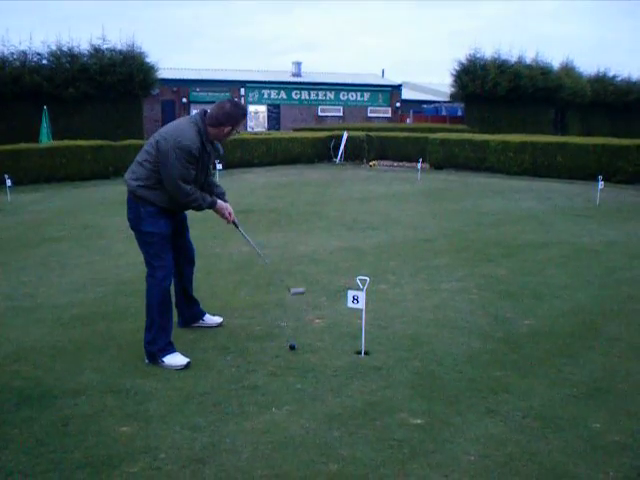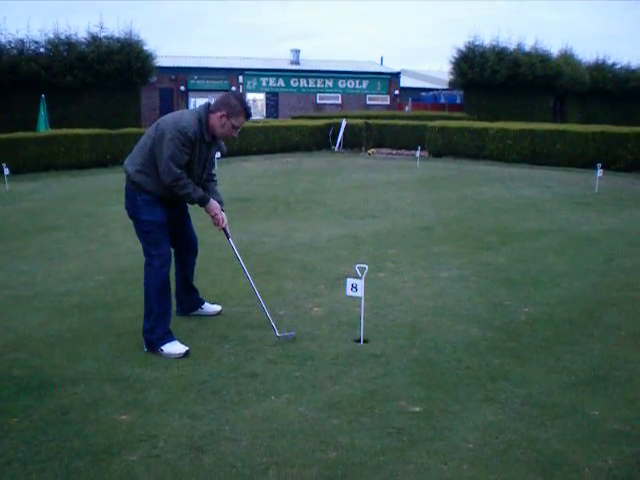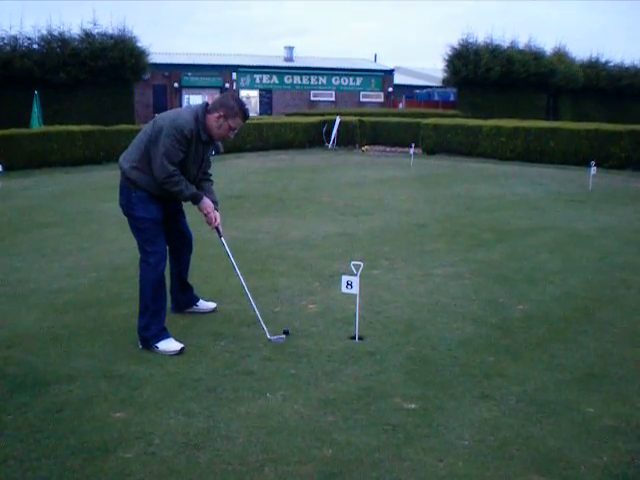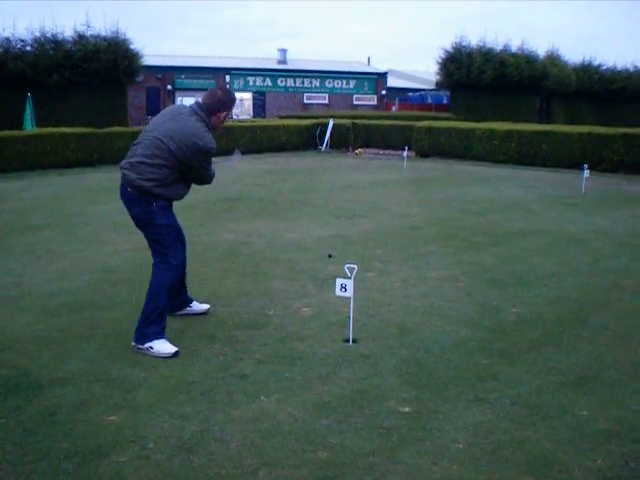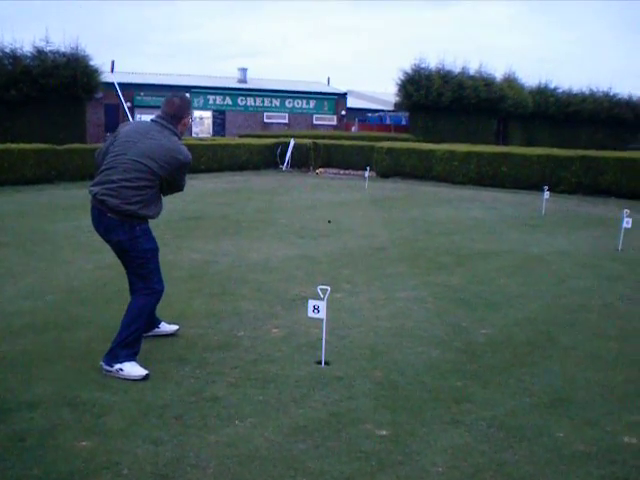
dt=1s
person 1, frame 1
left shoulder: (204, 136)
right shoulder: (182, 140)
left elbow: (205, 176)
right elbow: (181, 189)
left wrist: (222, 200)
right wrist: (213, 204)
left hip: (170, 204)
right hip: (148, 206)
left knee: (185, 259)
right knee: (161, 272)
left ankle: (190, 314)
right ankle: (158, 349)
person 1, frame 2
left shoulder: (211, 135)
right shoulder: (181, 127)
left elbow: (207, 177)
right elbow: (172, 175)
left wrist: (218, 207)
right wrist: (204, 201)
left hip: (171, 196)
right hip: (145, 195)
left knee: (187, 246)
right knee: (159, 260)
left ankle: (189, 303)
right ankle: (157, 337)
person 1, frame 3
left shoulder: (207, 134)
right shoulder: (178, 124)
left elbow: (202, 176)
right elbow: (165, 172)
left wrist: (212, 205)
right wrist: (198, 199)
left hip: (165, 192)
right hip: (139, 192)
left knee: (182, 243)
right knee: (154, 257)
left ankle: (183, 300)
right ankle: (151, 335)
person 1, frame 4
left shoulder: (177, 111)
right shoulder: (201, 140)
right elbow: (201, 177)
right wrist: (210, 168)
left hip: (137, 186)
right hip: (148, 198)
left knee: (176, 245)
right knee: (169, 259)
left ankle: (178, 301)
right ankle: (147, 335)
person 1, frame 5
left shoulder: (130, 127)
right shoulder: (179, 154)
left elbow: (99, 158)
right elbow: (171, 188)
left hip: (100, 210)
right hip: (127, 221)
left knee: (141, 270)
right knee: (150, 286)
left ankle: (148, 323)
right ankle: (118, 358)
